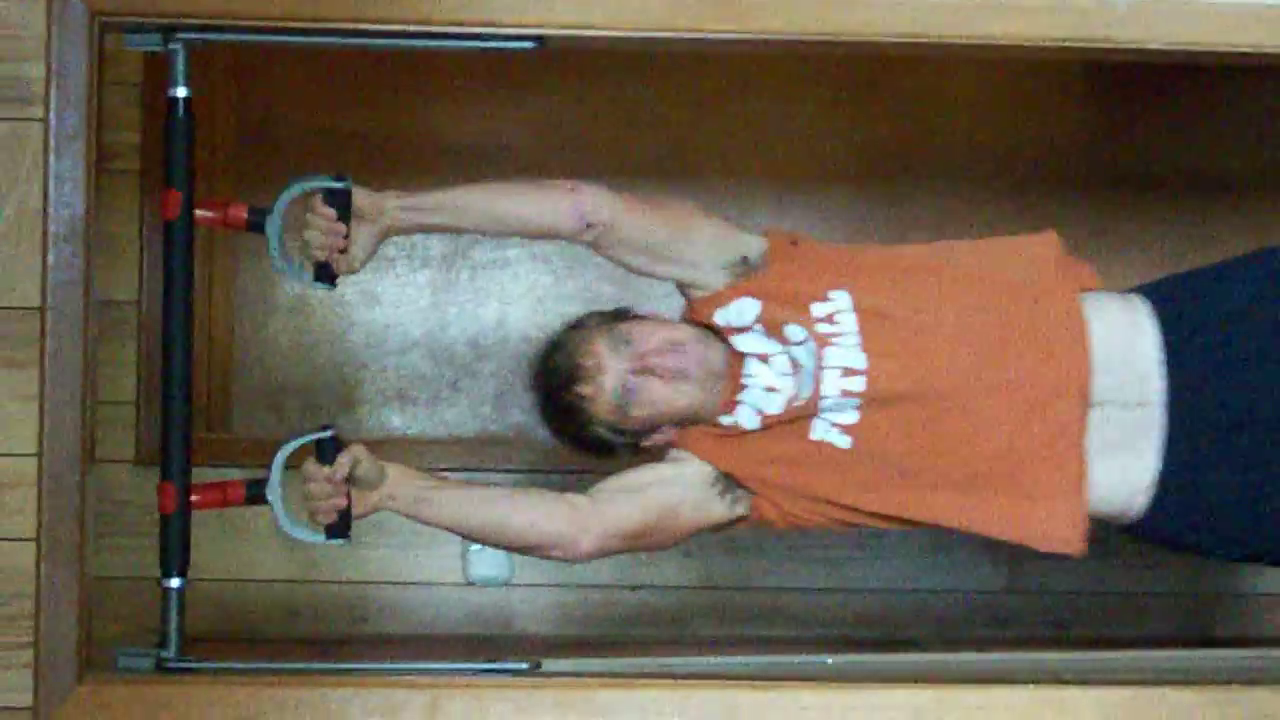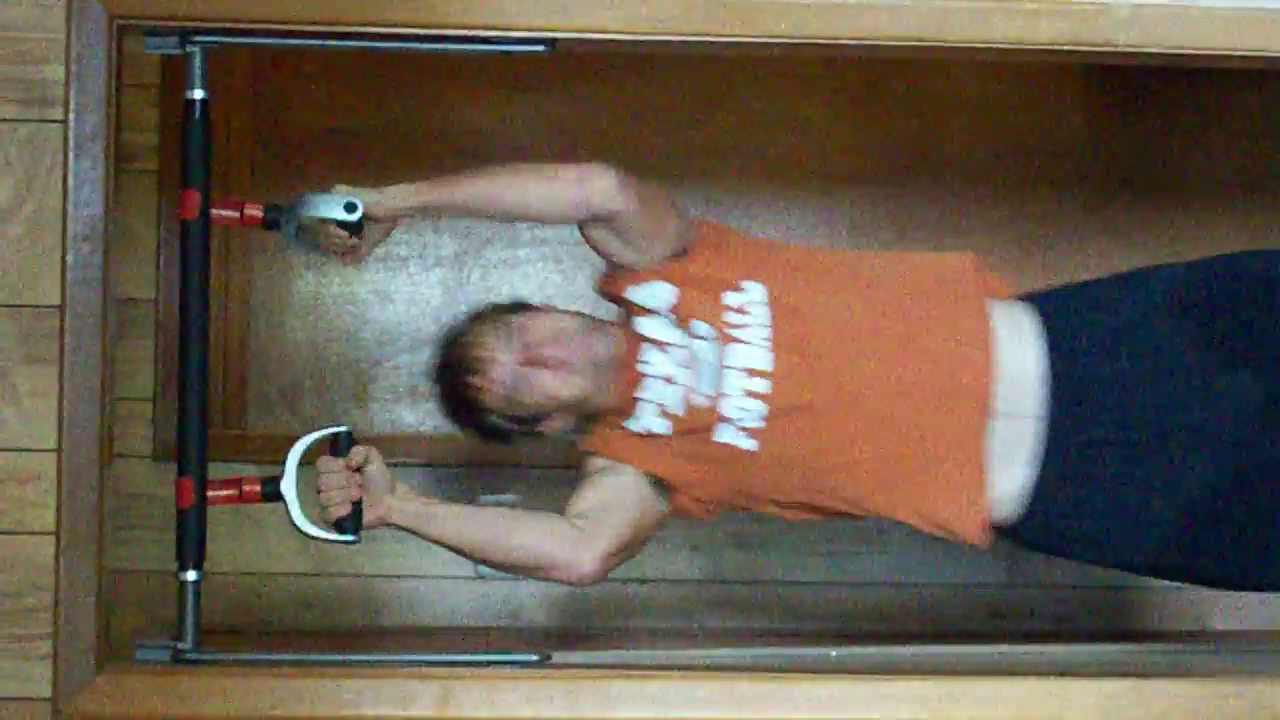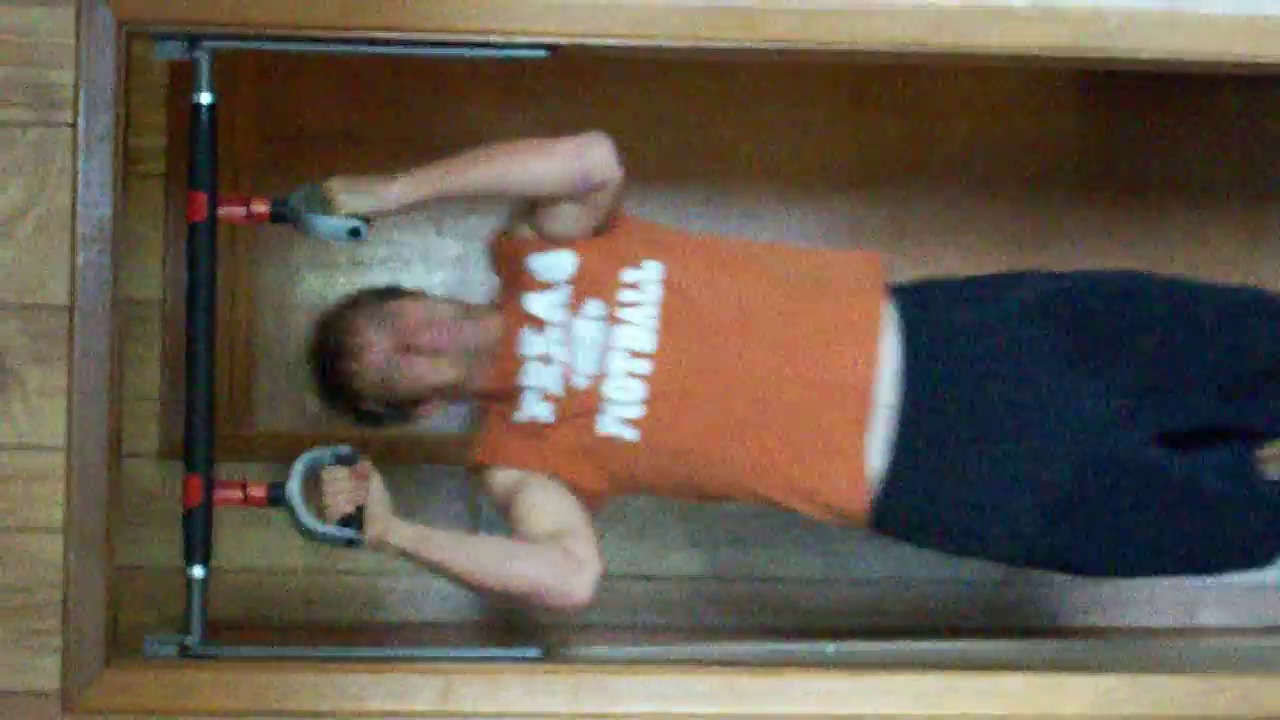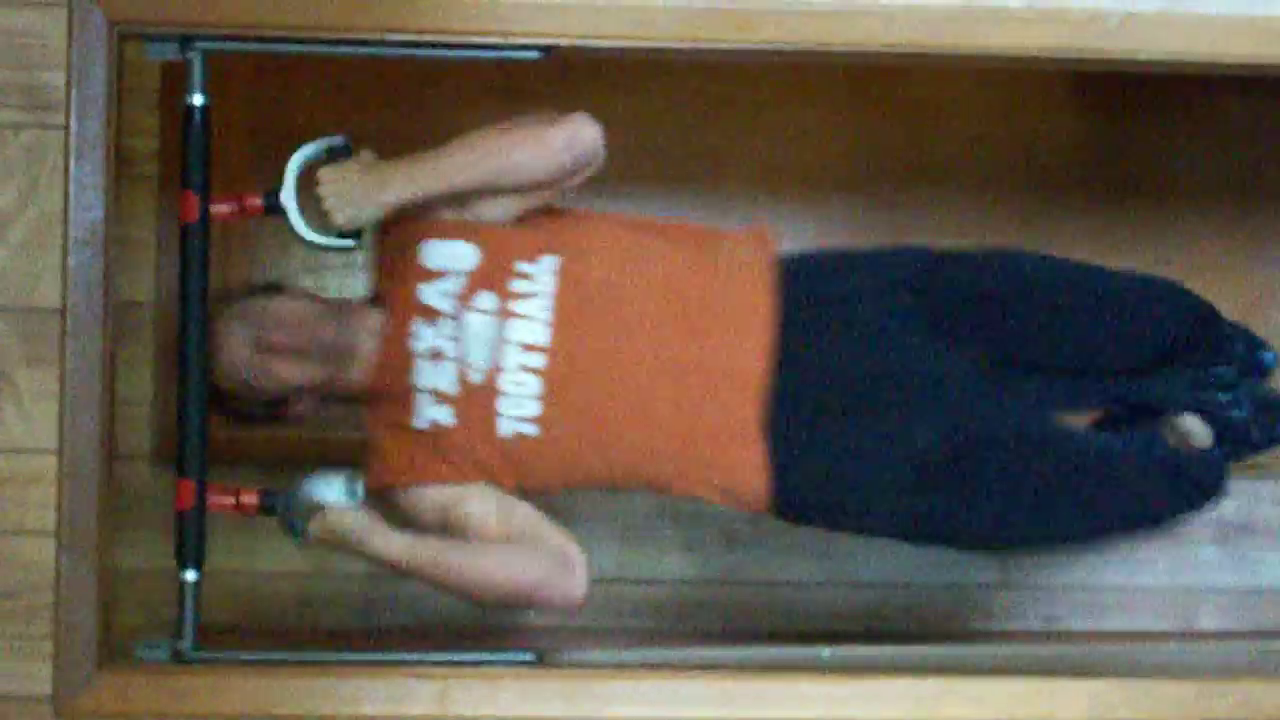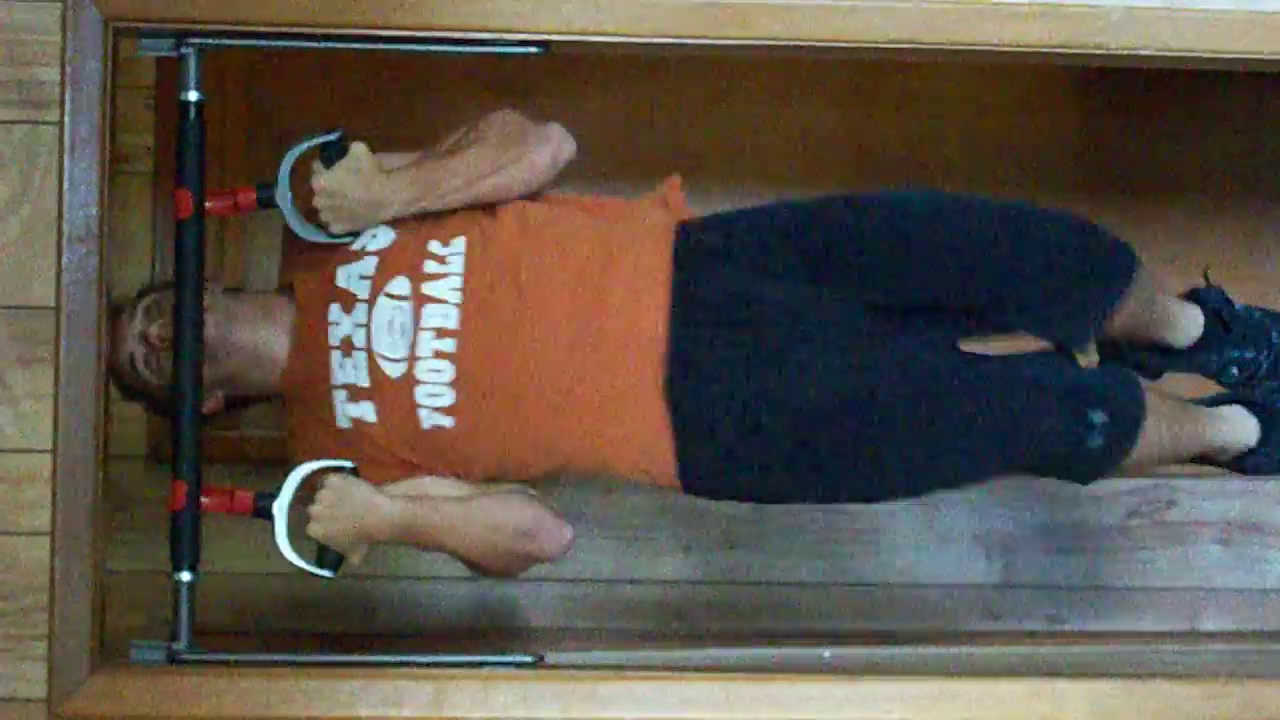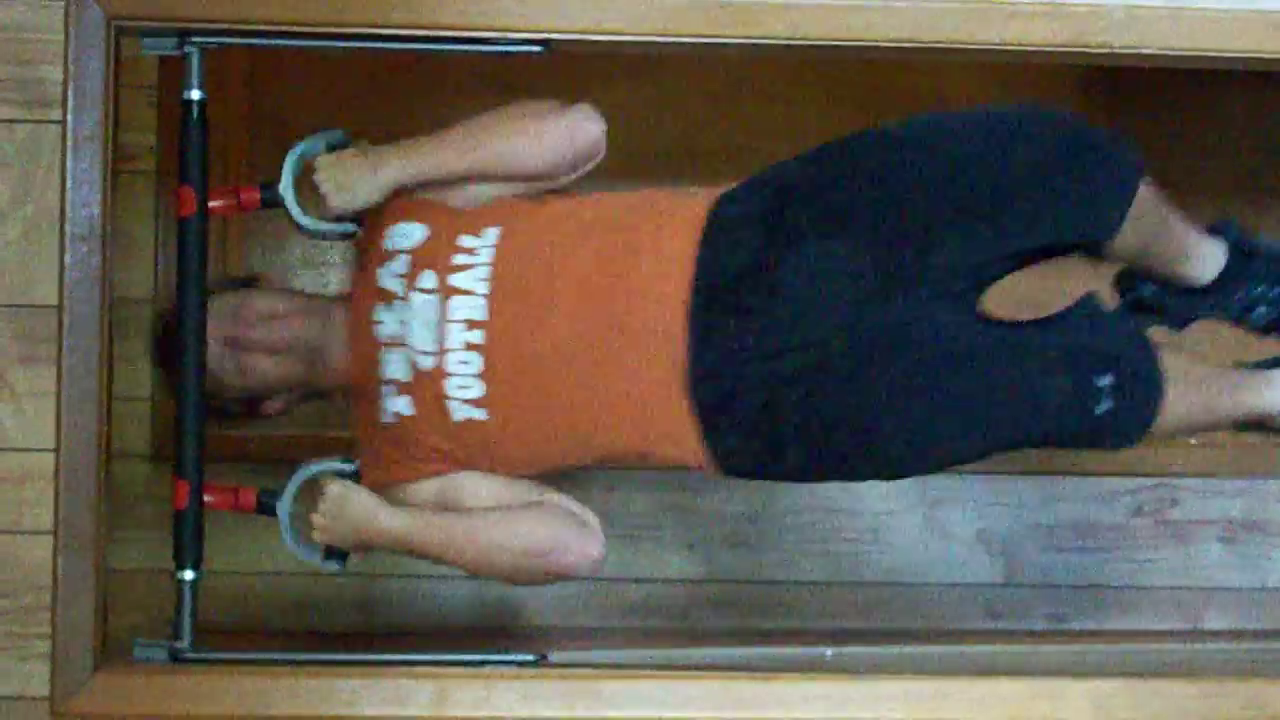
dt=0.2s
person 1, frame 1
left shoulder: (742, 288)
right shoulder: (729, 469)
left elbow: (592, 210)
right elbow: (583, 526)
left wrist: (392, 210)
right wrist: (388, 485)
person 1, frame 2
left shoulder: (654, 277)
right shoulder: (637, 456)
left elbow: (600, 190)
right elbow: (579, 551)
left wrist: (399, 196)
right wrist: (395, 504)
left hip: (1046, 336)
person 1, frame 3
left shoulder: (534, 254)
right shoulder: (521, 455)
left elbow: (592, 158)
right elbow: (568, 577)
left wrist: (394, 188)
right wrist: (388, 529)
left hip: (913, 325)
right hip: (939, 482)
person 1, frame 4
left shoulder: (419, 240)
right shoulder: (417, 466)
left elbow: (577, 139)
right elbow: (557, 575)
left wrist: (387, 187)
right wrist: (368, 538)
left hip: (799, 303)
right hip: (803, 456)
left knee: (1151, 319)
right knee: (1131, 484)
person 1, frame 5
left shoulder: (330, 235)
right shoulder: (343, 445)
left elbow: (537, 143)
right elbow: (537, 532)
left wrist: (391, 193)
right wrist: (383, 523)
left hip: (705, 264)
right hip: (722, 424)
left knee: (1045, 255)
right knee: (1042, 414)
person 1, frame 6
left shoulder: (394, 220)
right shoulder: (402, 454)
left elbow: (574, 130)
right elbow: (574, 543)
left wrist: (387, 170)
right wrist: (380, 528)
left hip: (744, 236)
right hip: (759, 403)
left knee: (1047, 156)
right knee: (1064, 382)
